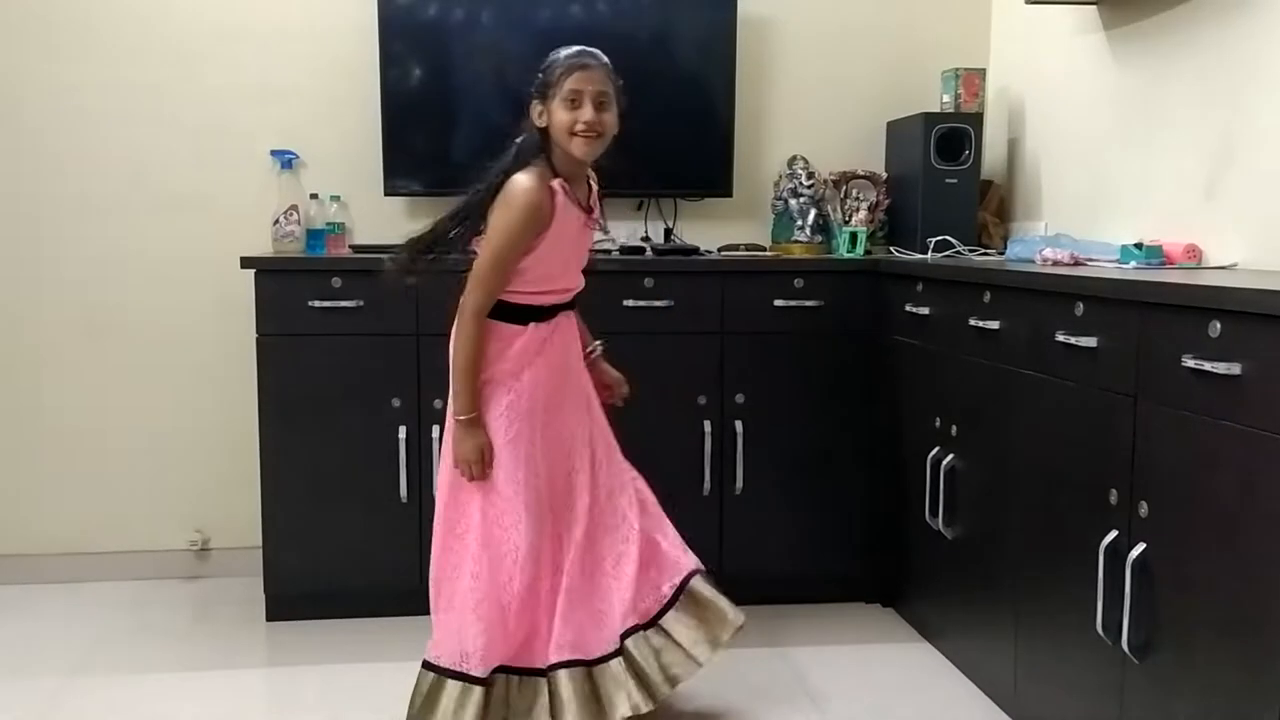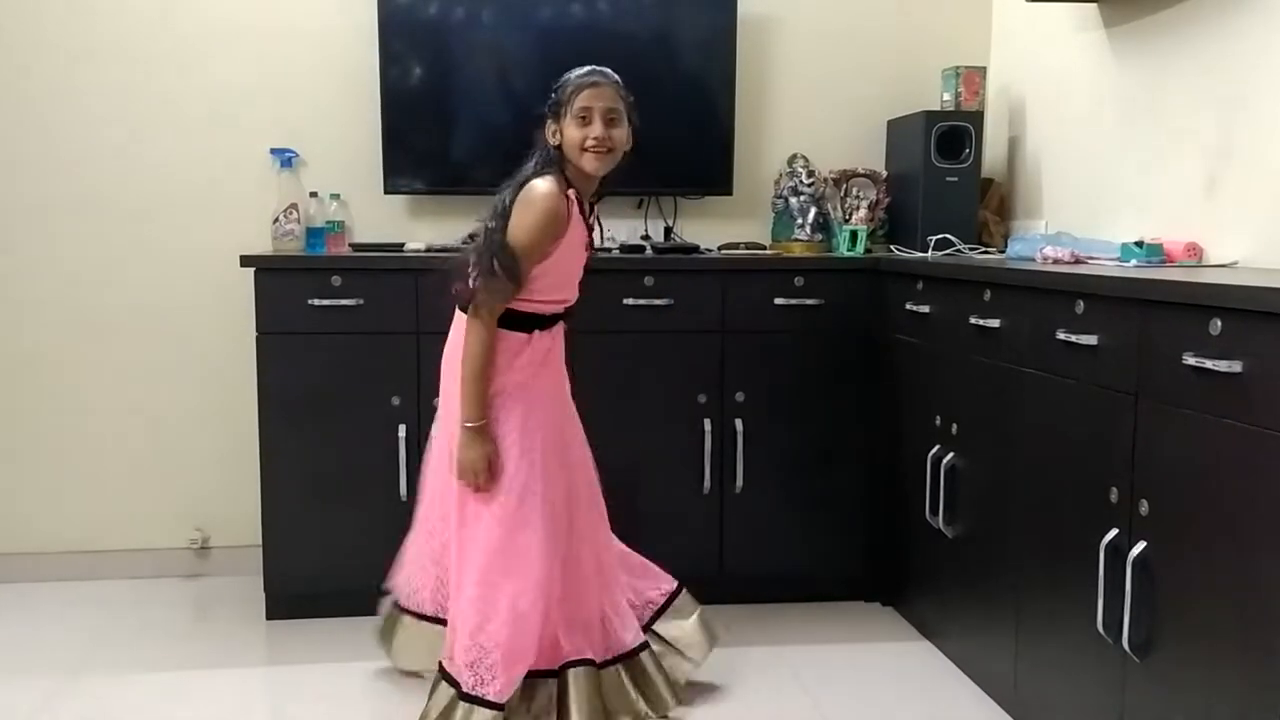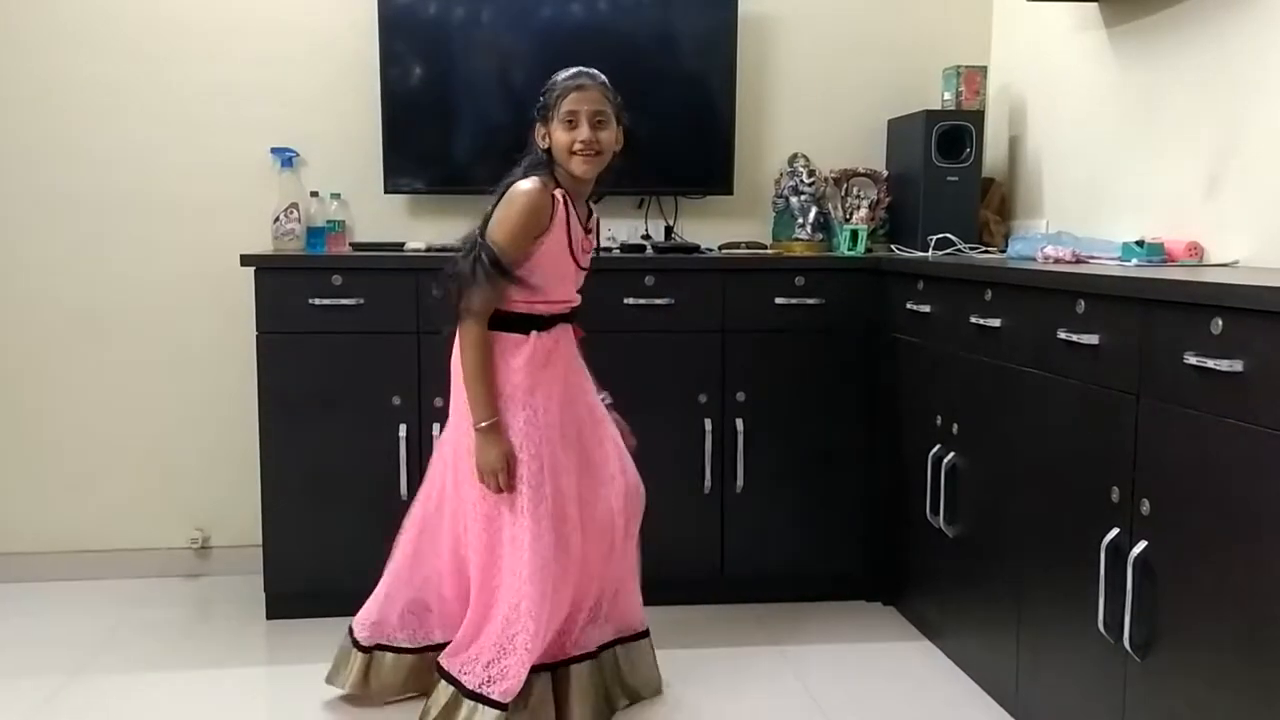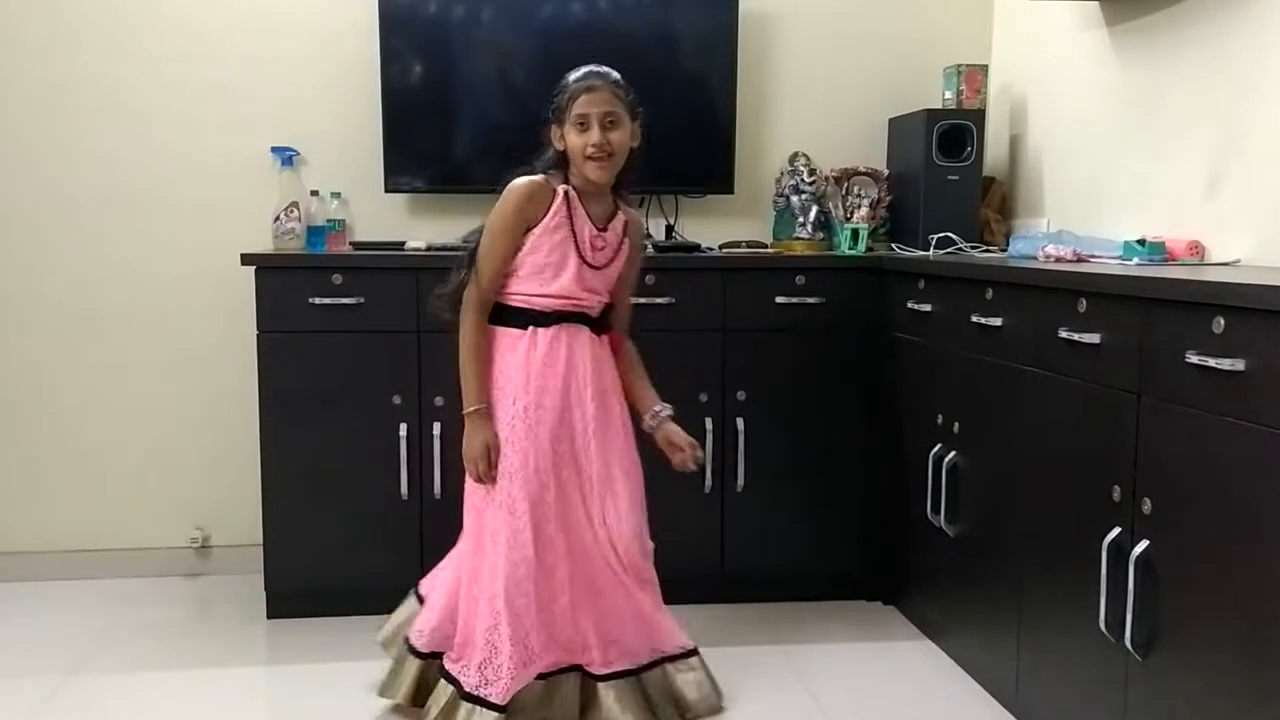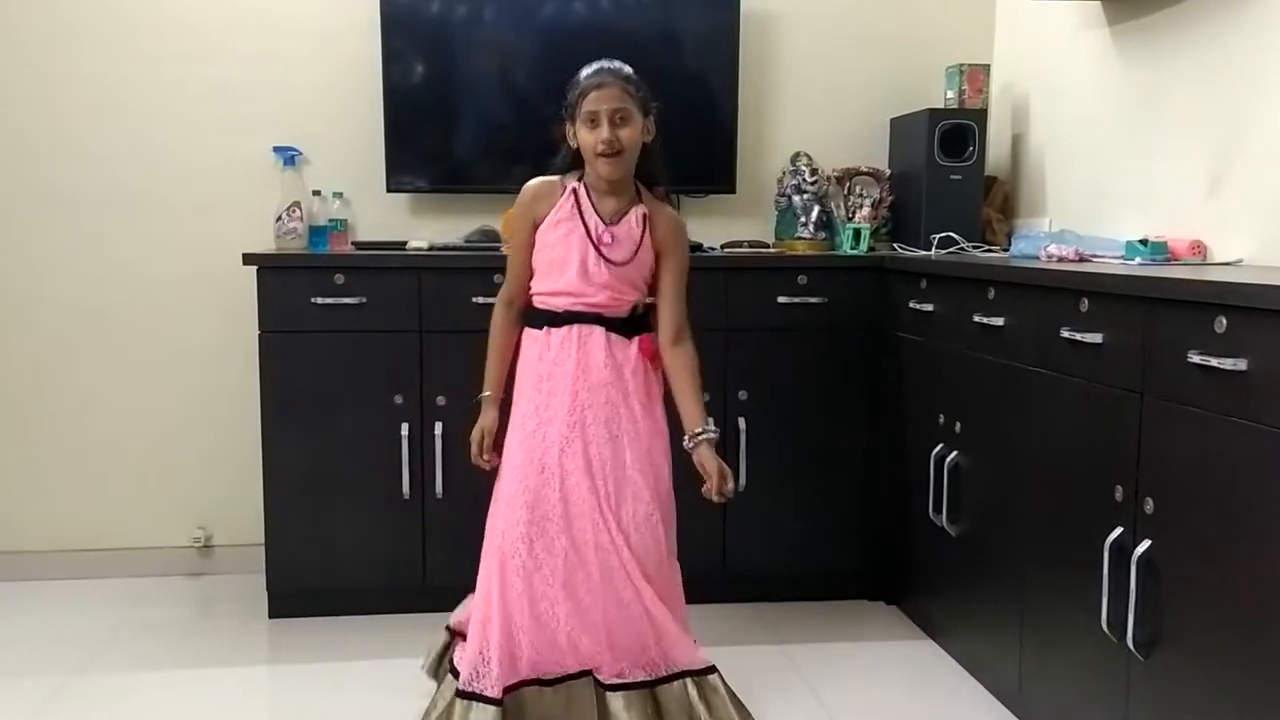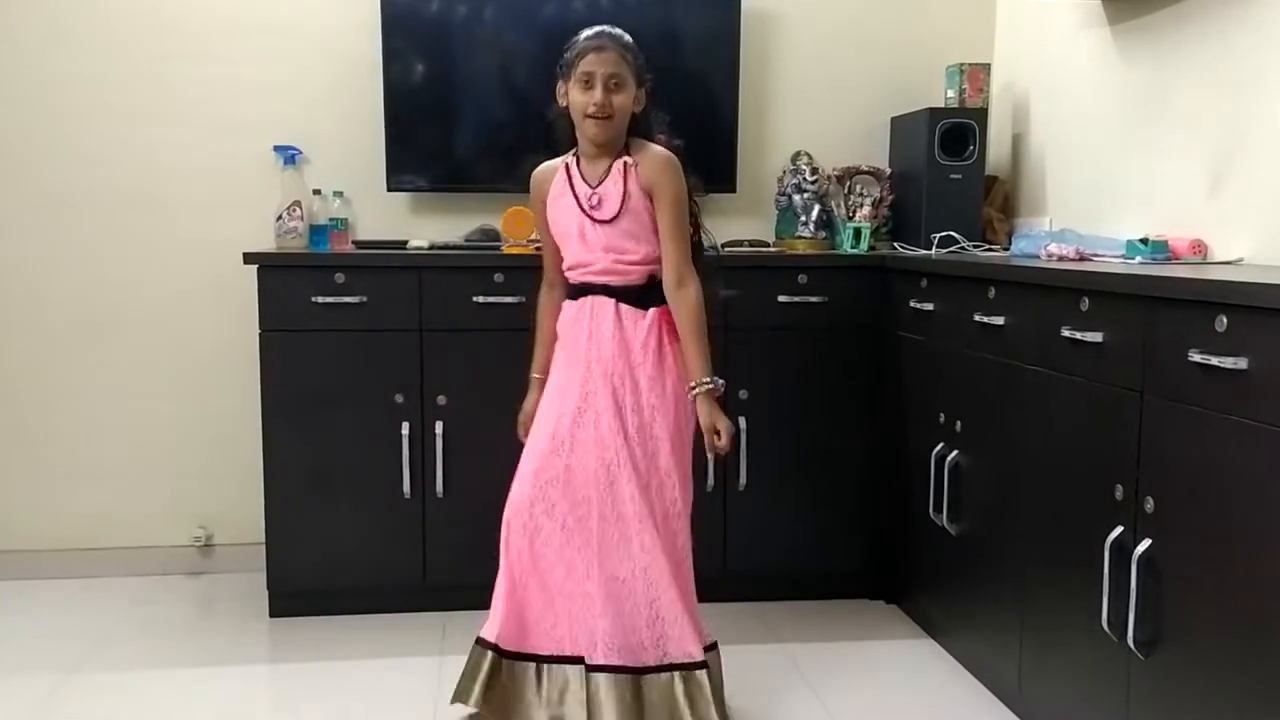
dt=0.2s
person 1, frame 1
left shoulder: (584, 185)
right shoulder: (528, 192)
right elbow: (473, 307)
left wrist: (591, 358)
right wrist: (464, 418)
left hip: (554, 359)
right hip: (505, 368)
left knee: (597, 500)
right knee: (508, 527)
person 1, frame 2
left shoulder: (576, 201)
right shoulder: (544, 198)
right elbow: (482, 312)
right wrist: (472, 426)
left hip: (533, 366)
right hip: (496, 374)
left knee: (557, 517)
right knee: (513, 535)
person 1, frame 3
left shoulder: (586, 217)
right shoulder: (529, 199)
right elbow: (474, 313)
left wrist: (596, 405)
right wrist: (488, 426)
left hip: (557, 374)
right hip: (507, 378)
left knee: (607, 502)
right knee: (522, 539)
person 1, frame 4
left shoulder: (629, 228)
right shoulder: (527, 197)
left elbow: (616, 333)
right elbow: (475, 305)
left wrist: (659, 419)
right wrist: (477, 413)
left hip: (591, 386)
right hip: (520, 378)
left knee: (614, 534)
right knee: (517, 540)
person 1, frame 5
left shoulder: (662, 220)
right shoulder: (539, 197)
left elbow: (674, 335)
right elbow: (510, 303)
left wrist: (700, 436)
right wrist: (491, 404)
left hip: (626, 386)
right hip: (546, 384)
left knee: (634, 540)
right knee: (531, 539)
person 1, frame 6
left shoulder: (656, 166)
right shoulder: (547, 180)
left elbow: (681, 280)
left wrist: (704, 390)
right wrist: (538, 383)
left hip: (647, 352)
right hip: (581, 357)
left knee: (643, 515)
right knee: (549, 508)
